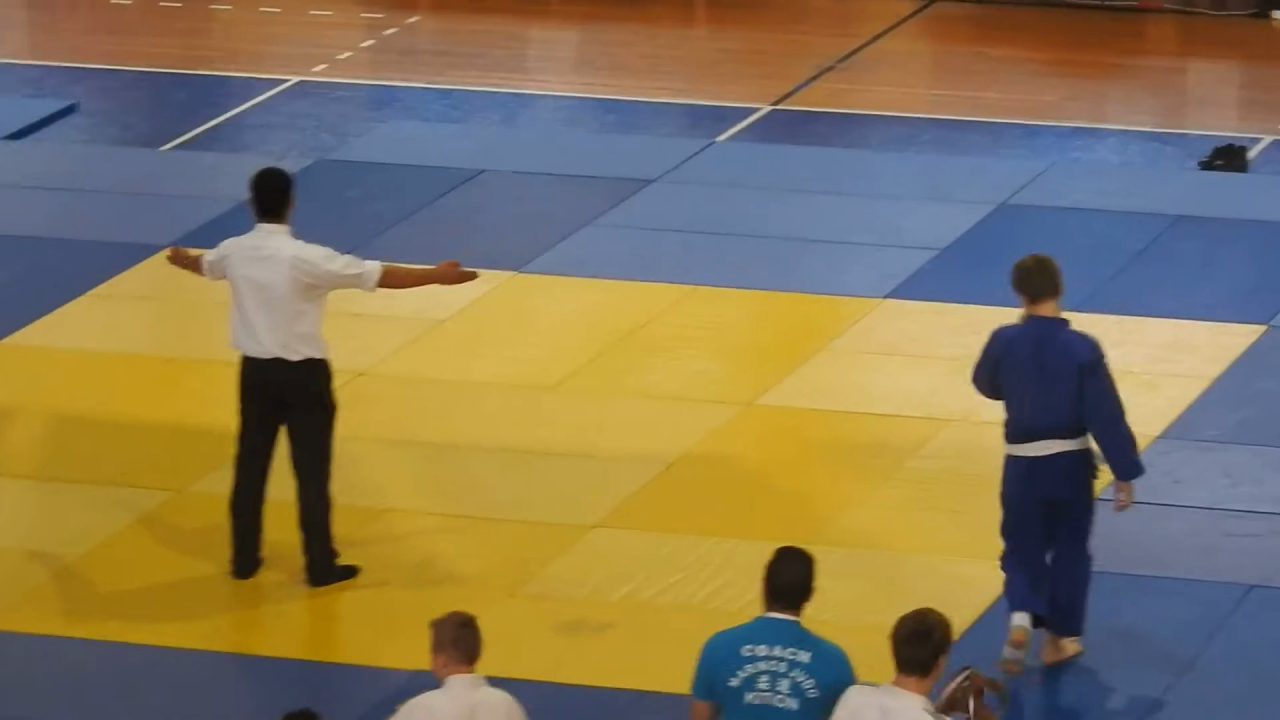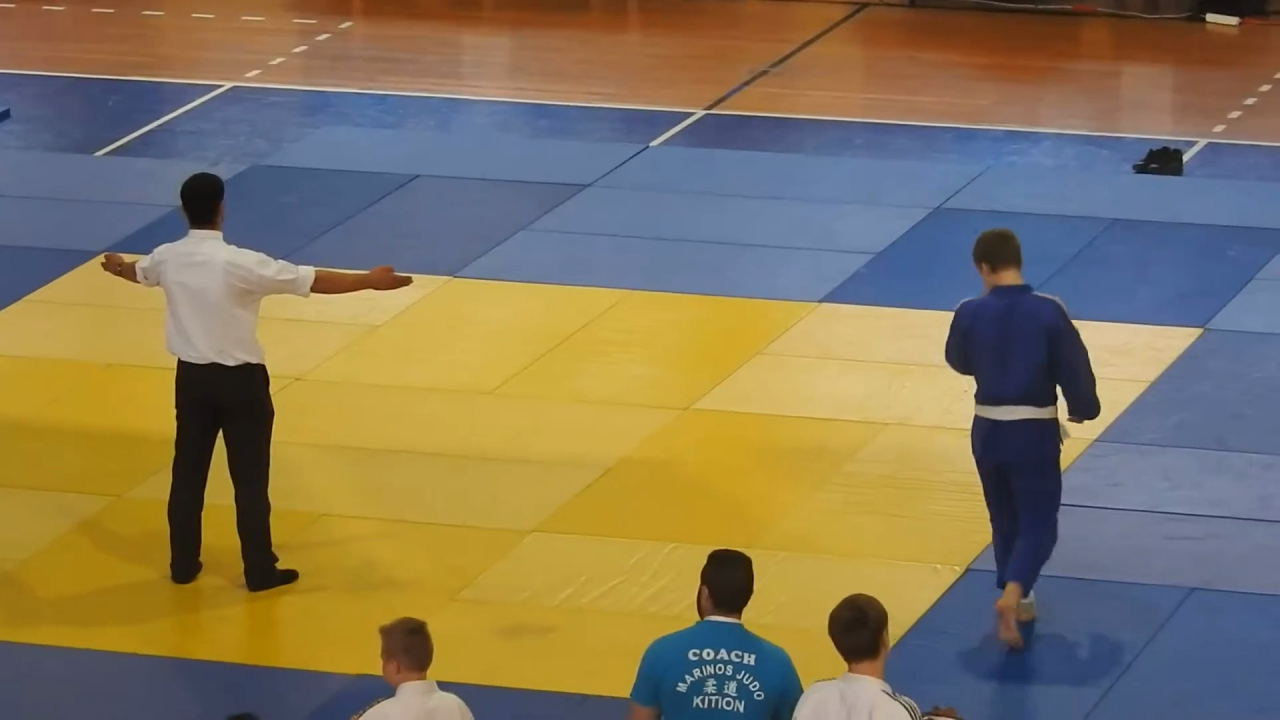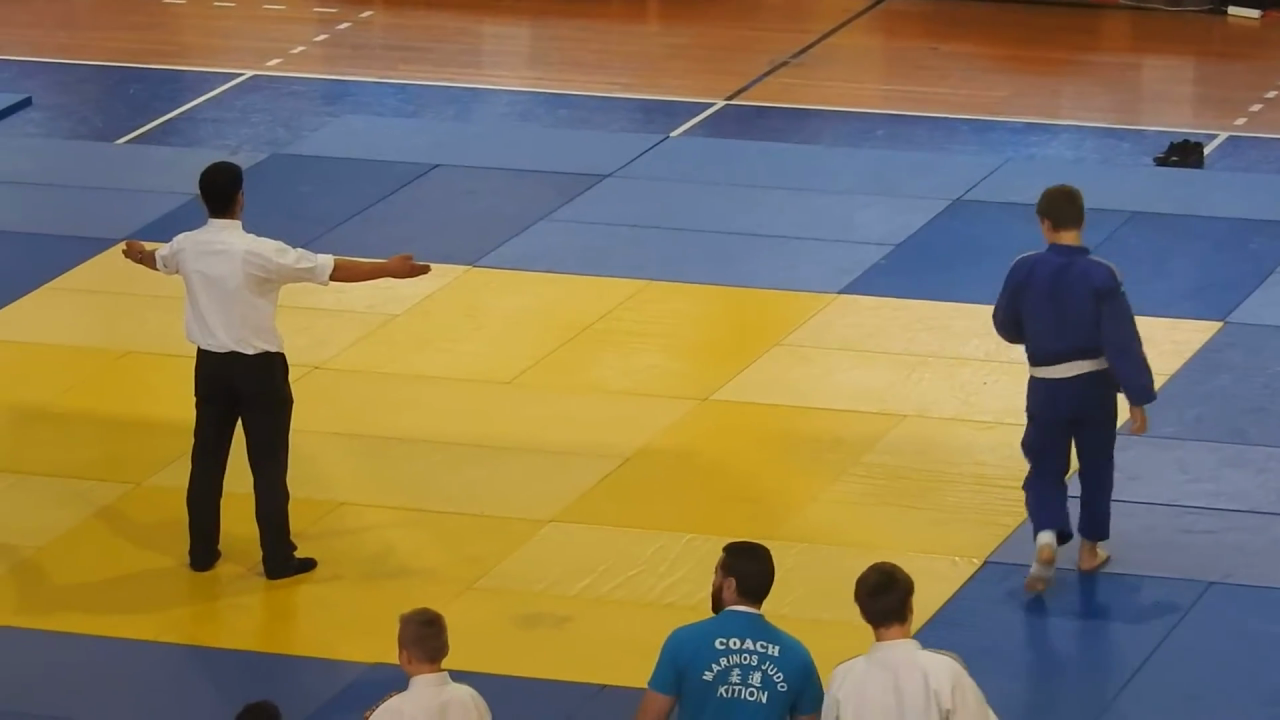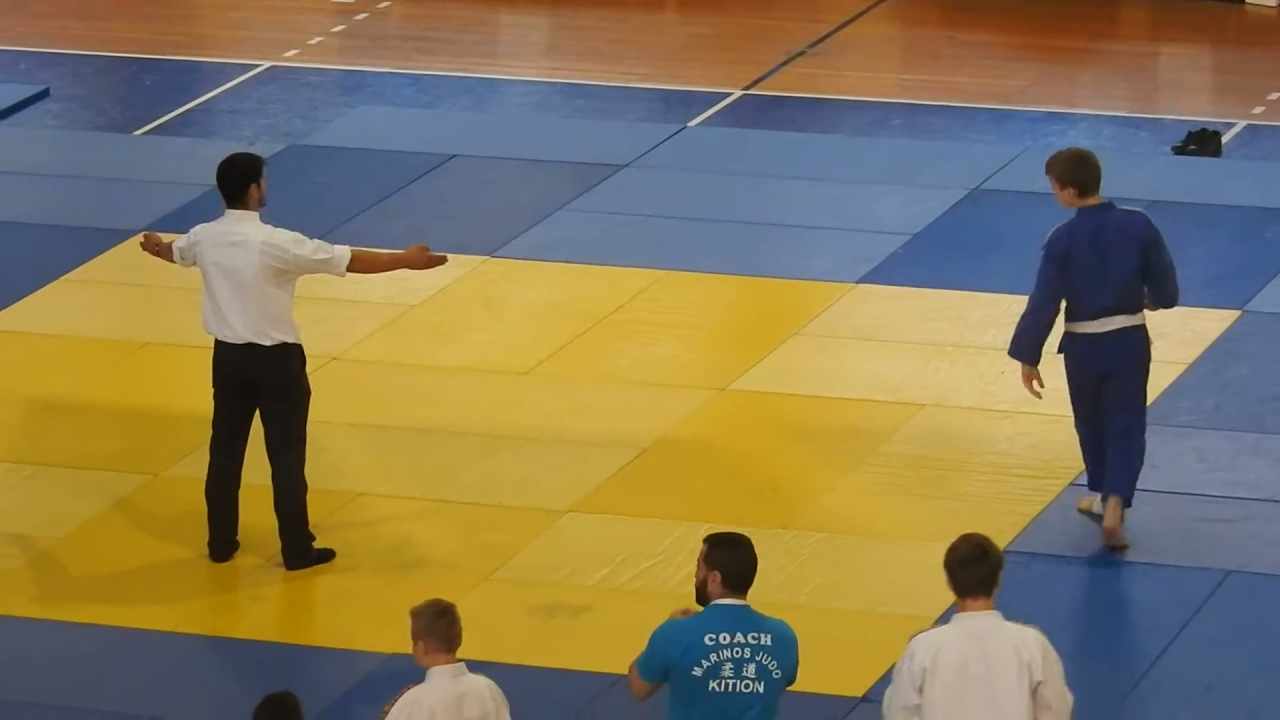
dt=0.5s
person 1, frame 1
left shoulder: (233, 252)
right shoulder: (307, 258)
left elbow: (203, 265)
right elbow: (378, 275)
left wrist: (182, 259)
right wrist: (436, 275)
left hip: (256, 371)
right hip: (303, 375)
left knee: (250, 467)
right knee: (312, 474)
left ankle: (244, 559)
right ankle: (321, 566)
person 1, frame 2
left shoulder: (167, 258)
right shoulder: (241, 263)
left elbow: (138, 272)
right elbow: (312, 280)
left wrist: (117, 267)
right wrist: (370, 280)
left hip: (192, 377)
right hip: (240, 380)
left knee: (188, 474)
right knee: (250, 480)
left ankle: (184, 565)
right ankle: (261, 572)
person 1, frame 3
left shoulder: (186, 246)
right shoulder: (259, 251)
left elbow: (157, 260)
right elbow: (331, 269)
left wrist: (136, 253)
right wrist: (389, 268)
left hip: (211, 365)
right hip: (258, 369)
left knee: (206, 461)
right knee: (268, 468)
left ankle: (202, 552)
right ankle: (278, 560)
person 1, frame 4
left shoulder: (203, 237)
right shoulder: (276, 243)
left elbow: (174, 253)
right elbow: (347, 260)
left wrist: (154, 245)
right wrist: (405, 259)
left hip: (228, 356)
right hip: (276, 360)
left knee: (225, 452)
right knee: (286, 458)
left ankle: (221, 543)
right ankle: (297, 550)
person 2, frame 1
left shoulder: (1003, 341)
right shoulder: (1082, 347)
left elbow: (986, 385)
right elbow: (1106, 414)
right wrist: (1124, 473)
left hip: (1022, 466)
right hip: (1071, 464)
left knee: (1021, 550)
right knee: (1069, 553)
left ankle: (1019, 622)
right ankle: (1057, 639)
person 2, frame 2
left shoulder: (970, 312)
right shoulder: (1049, 311)
left elbow: (959, 362)
right elbow: (1077, 373)
right wrist: (1081, 410)
left hip: (989, 430)
right hip: (1037, 430)
left knee: (1004, 516)
right knee: (1038, 521)
left ankle: (1020, 600)
right ankle: (1012, 594)
person 2, frame 3
left shoulder: (1024, 269)
right shoulder: (1101, 274)
left elbow: (1006, 325)
right elbow: (1122, 340)
right wrist: (1137, 398)
left hip: (1046, 388)
right hip: (1094, 384)
left knee: (1045, 468)
right knee: (1096, 467)
left ankle: (1046, 539)
right ankle: (1089, 549)
person 2, frame 4
left shoulder: (1063, 238)
right shoulder: (1138, 223)
left elbow: (1043, 304)
right elbow: (1163, 275)
left wrist: (1028, 360)
right wrist: (1155, 300)
left hip: (1083, 344)
right hip: (1131, 339)
left knee: (1091, 422)
right knee: (1127, 429)
left ankle: (1104, 496)
right ankle: (1114, 509)
